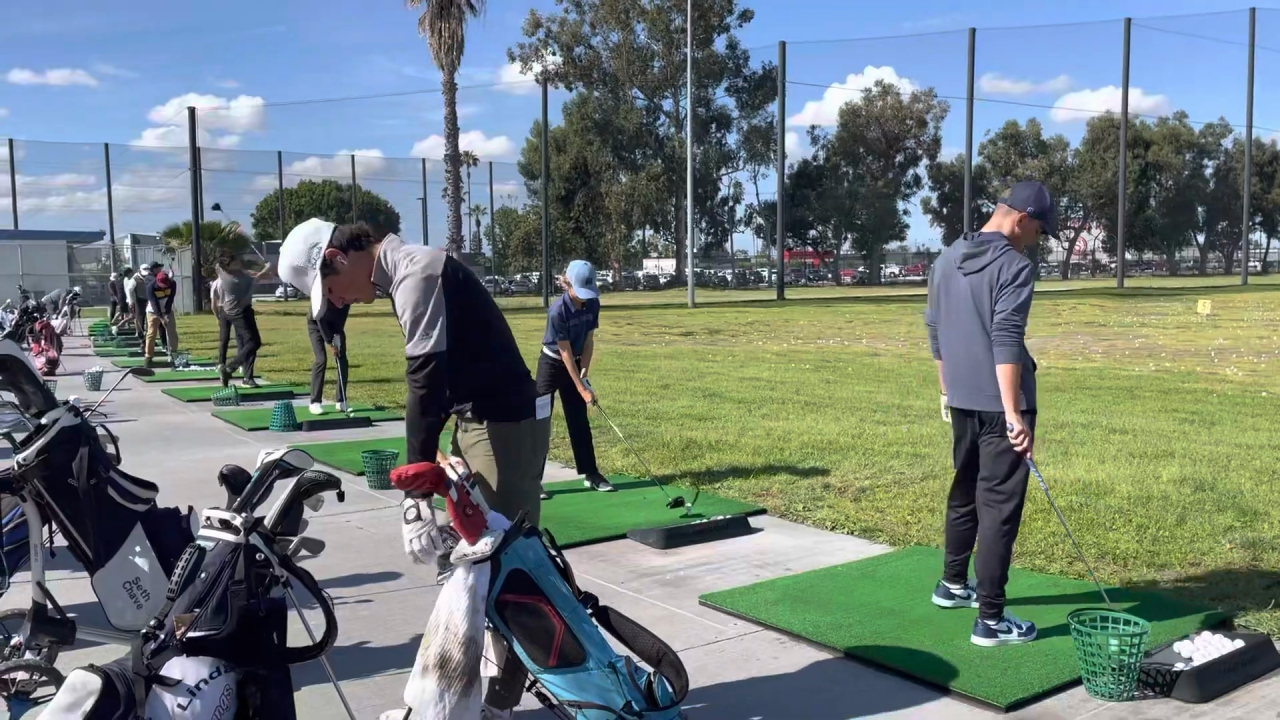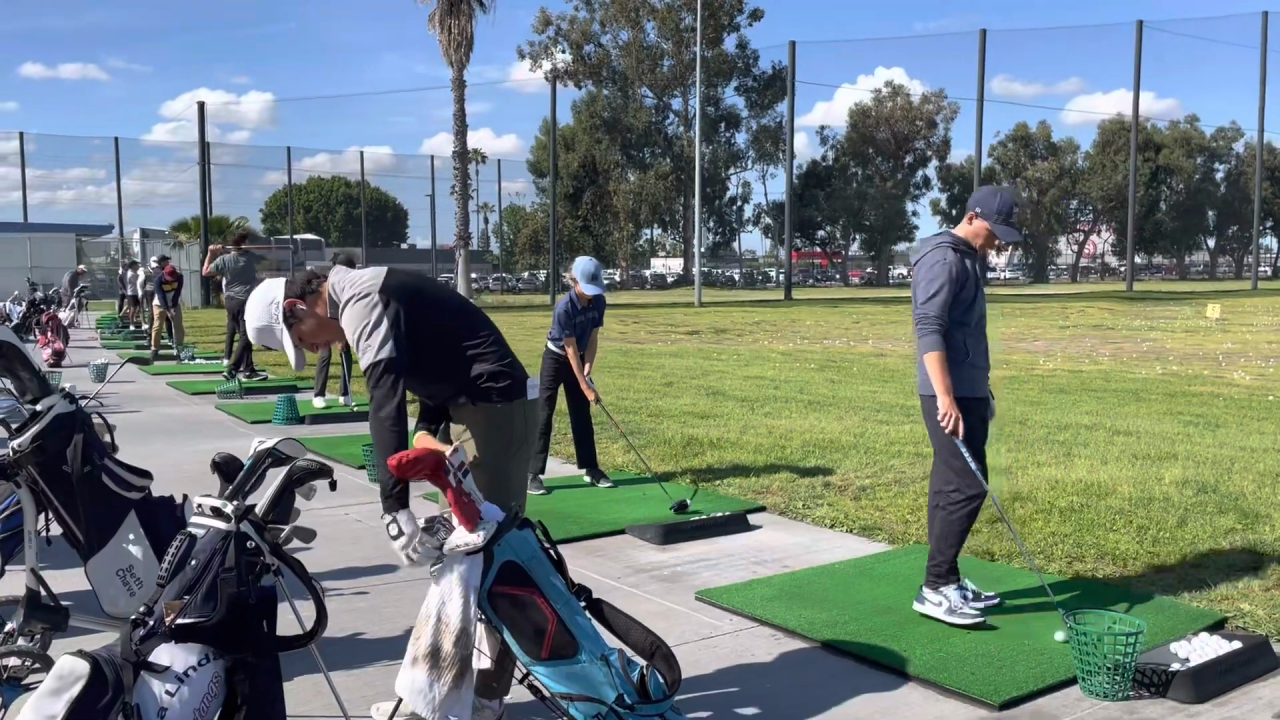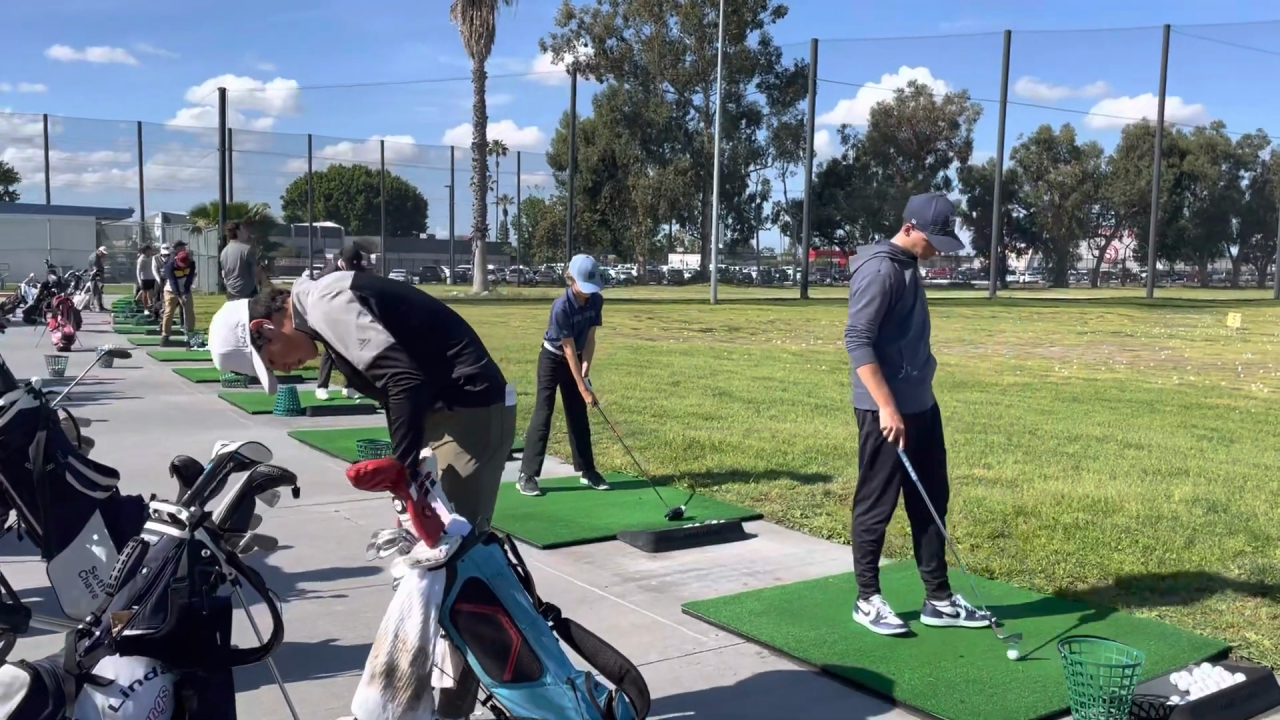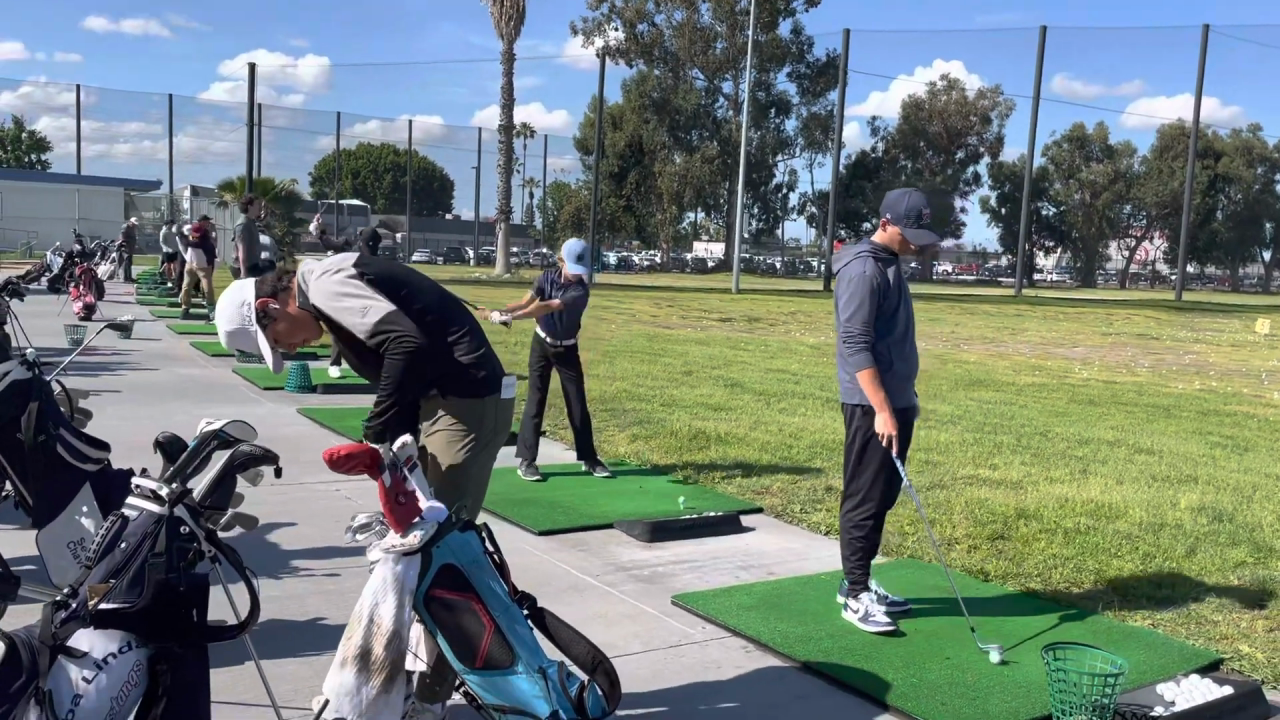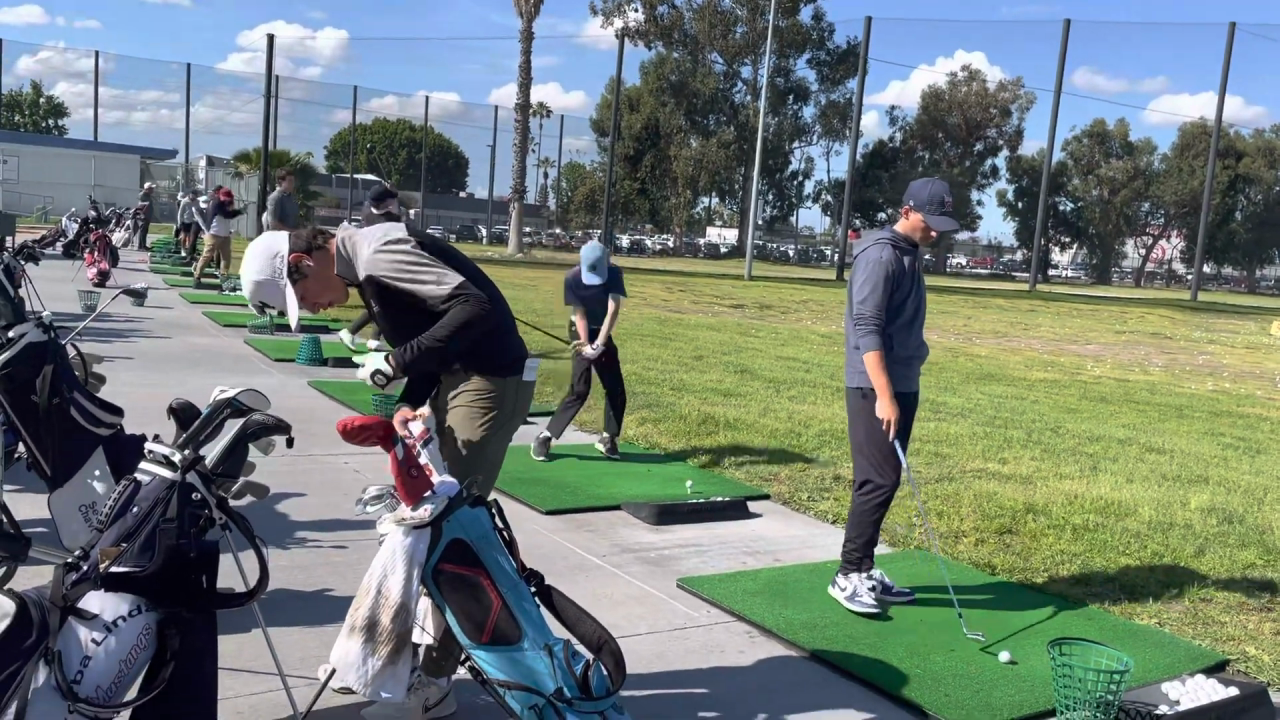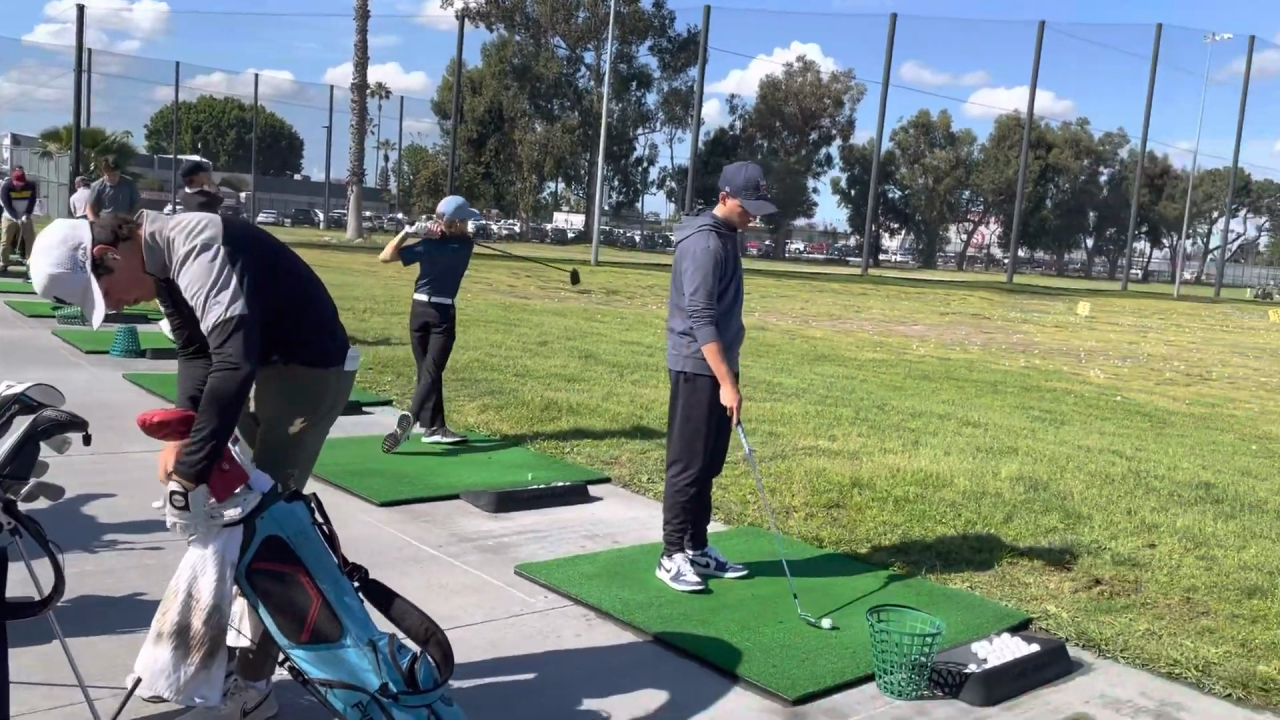
dt=0.7s
person 1, frame 1
left shoulder: (415, 273)
right shoulder: (404, 272)
left elbow: (427, 385)
left wrist: (416, 494)
right wrist: (424, 450)
left hip: (506, 423)
right hip: (477, 419)
person 1, frame 2
left shoulder: (358, 300)
right shoulder: (362, 294)
left elbow: (387, 403)
left wrist: (395, 510)
right wrist: (428, 430)
left hip: (495, 406)
right hip: (477, 404)
person 1, frame 3
left shoulder: (328, 304)
right shoulder: (321, 309)
left elbow: (404, 379)
right elbow: (397, 384)
left wrist: (405, 473)
right wrist: (415, 476)
left hip: (473, 407)
right hip: (453, 408)
person 1, frame 4
left shoulder: (325, 283)
right shoulder: (331, 292)
left elbow: (407, 344)
left wrist: (377, 439)
right wrist: (397, 446)
left hip: (467, 400)
right hip: (439, 399)
person 1, frame 5
left shoulder: (377, 250)
right shoulder: (364, 264)
left elbow: (476, 307)
left wrist: (397, 363)
right wrist: (410, 403)
left hip: (489, 380)
right hip: (457, 377)
right ankle: (419, 644)
person 1, frame 6
left shoulder: (197, 247)
right shoulder: (164, 259)
left elbow: (232, 365)
right elbow: (196, 350)
left wrist: (189, 473)
right wrist: (182, 434)
left hip: (309, 367)
right hip: (268, 363)
right ankle: (239, 644)
person 2, frame 1
left shoulder: (946, 260)
right shoulder: (1014, 265)
left elbow: (936, 333)
right elbow: (1007, 342)
right wrist: (1014, 412)
left hip: (961, 400)
right hip: (1000, 405)
left knee: (965, 492)
right knee: (999, 507)
left ankle: (952, 583)
right ankle: (991, 618)
person 2, frame 2
left shoulder: (966, 258)
right shoulder: (941, 260)
right elbow: (930, 331)
left wrist: (975, 392)
right wrist: (945, 398)
left hip: (969, 392)
right hip: (950, 395)
left knee: (950, 488)
right knee: (963, 488)
left ankle: (948, 581)
right ankle: (934, 588)
person 2, frame 3
left shoulder: (908, 266)
right shoulder: (879, 271)
right elbow: (858, 343)
right wrist: (886, 407)
left hip: (920, 403)
right hip: (886, 410)
left knee: (930, 500)
right knee: (876, 504)
left ankle: (938, 599)
right ankle: (867, 599)
person 2, frame 4
left shoulder: (890, 262)
right shoulder: (862, 271)
right elbow: (856, 347)
right wrist: (881, 410)
left hip: (898, 398)
right hip: (870, 404)
left knee: (883, 497)
right knee: (863, 498)
left ankle: (860, 581)
right ankle: (855, 594)
person 2, frame 5
left shoulder: (911, 254)
right shoulder: (880, 256)
right elbow: (867, 329)
right wrist: (883, 395)
left hip: (903, 384)
right hip: (876, 386)
left knee: (880, 479)
right knee: (879, 479)
left ankle: (864, 569)
right ankle: (847, 575)
person 2, frame 6
left shoulder: (725, 236)
right shoulder: (703, 243)
right elbow: (701, 320)
right wrist: (727, 382)
left hip: (717, 365)
right hip: (698, 368)
left knee: (709, 465)
right knee: (688, 464)
left ankle: (697, 549)
right ankle: (672, 556)
person 3, frame 1
left shoulder: (592, 304)
right shoulder: (558, 311)
left elbow: (588, 341)
right elbow: (565, 352)
left wrist: (584, 375)
right wrist: (581, 388)
left hip: (574, 364)
right hip: (552, 364)
left knee: (580, 420)
left ankle: (590, 473)
person 3, frame 2
left shoulder: (598, 302)
right shoulder: (564, 308)
left elbow: (592, 339)
right elbow: (571, 348)
left wrist: (588, 371)
right wrist: (585, 385)
left hip: (578, 360)
right hip: (556, 360)
left knee: (582, 415)
right knee: (544, 414)
left ankle: (591, 469)
right ankle: (532, 474)
person 3, frame 3
left shoulder: (596, 301)
right shoulder: (561, 307)
left elbow: (590, 339)
right elbow: (569, 349)
left wrist: (586, 374)
right wrist: (582, 388)
left hip: (575, 360)
right hip: (552, 359)
left knee: (579, 417)
right knee: (543, 415)
left ankle: (587, 470)
right ankle: (526, 475)
person 3, frame 4
left shoulder: (580, 290)
right shoulder: (548, 276)
left elbow: (547, 307)
right elbow: (526, 301)
left wrist: (510, 317)
right wrist: (501, 312)
left hip: (567, 349)
right hip: (542, 344)
left knee: (578, 405)
right knee: (536, 401)
left ankle: (589, 458)
right ankle: (526, 460)
person 3, frame 5
left shoulder: (614, 273)
right shoulder: (572, 278)
left elbow: (613, 311)
right elbow: (580, 315)
left wrist: (599, 343)
right wrist: (585, 343)
left hip: (602, 335)
right hip: (582, 332)
left knee: (616, 390)
right knee: (580, 390)
left ankle: (608, 438)
right ankle: (546, 436)
person 3, frame 6
left shoulder: (428, 246)
right shoulder: (466, 245)
left elbow: (385, 257)
right elbow: (460, 235)
left wrist: (407, 231)
right wrist: (436, 231)
left hip: (420, 308)
right hip: (444, 312)
left knee: (426, 369)
right knee: (432, 370)
left ankle: (434, 426)
right ankle: (410, 417)
